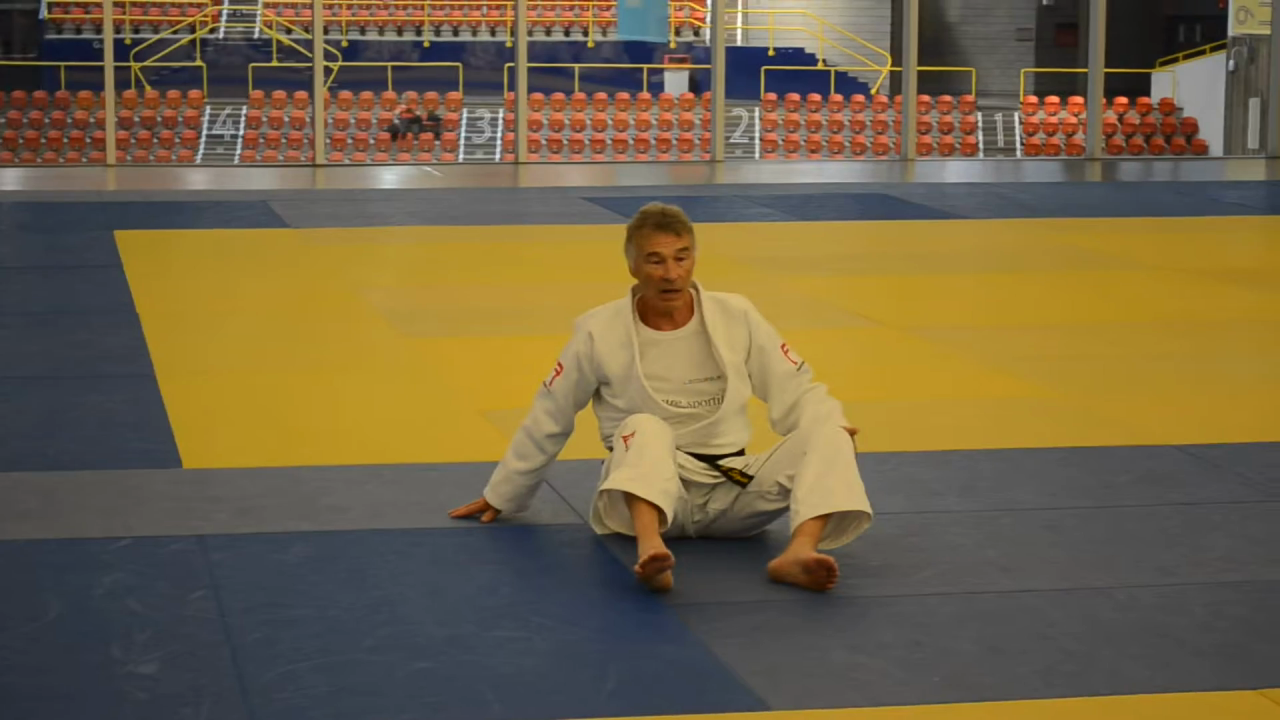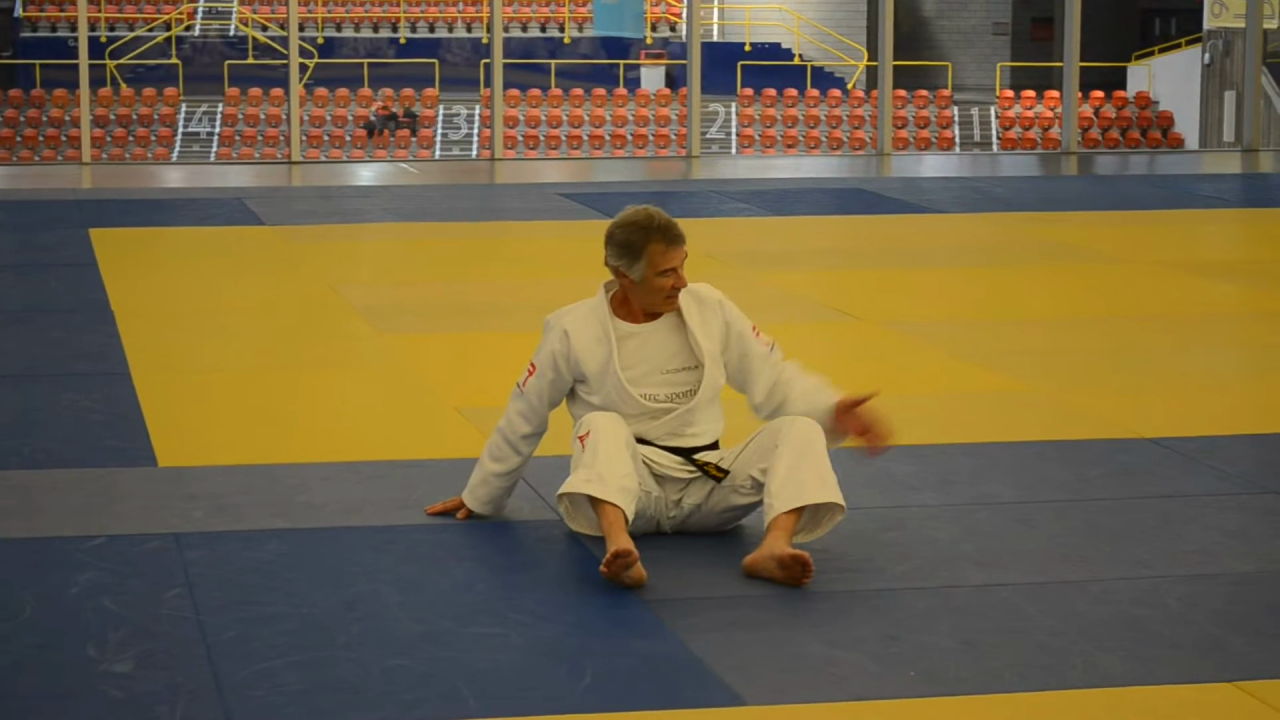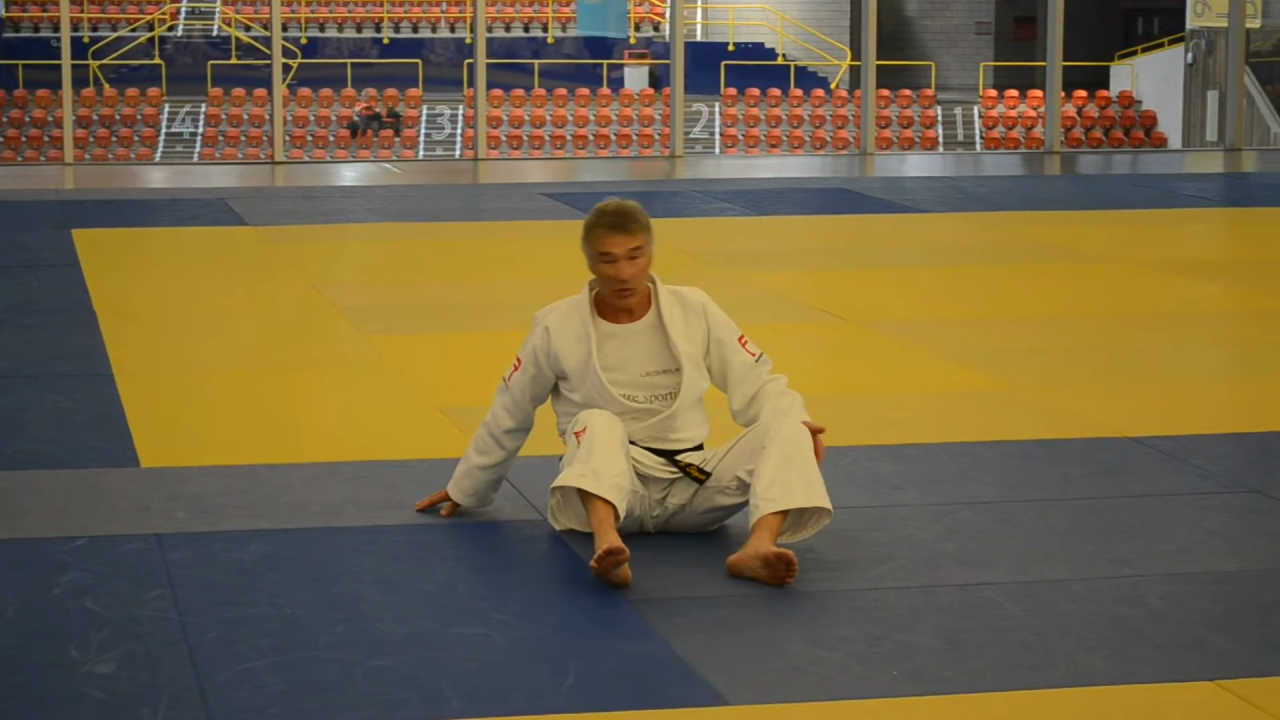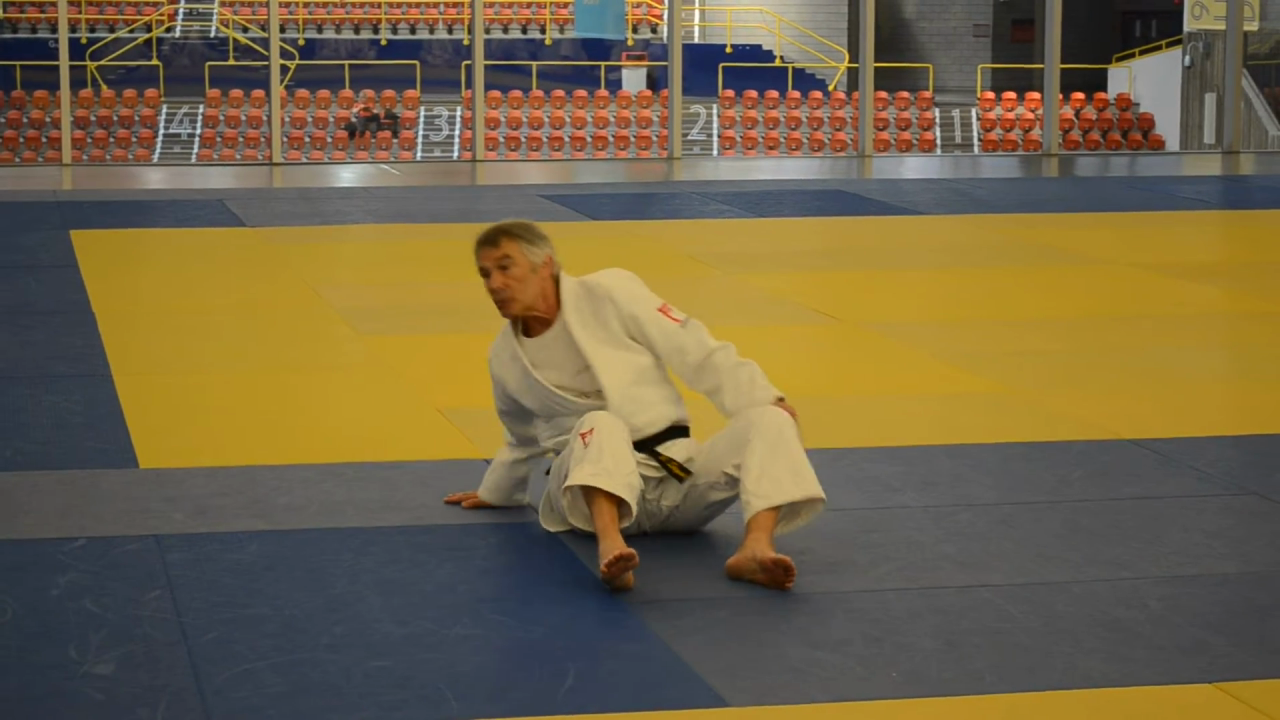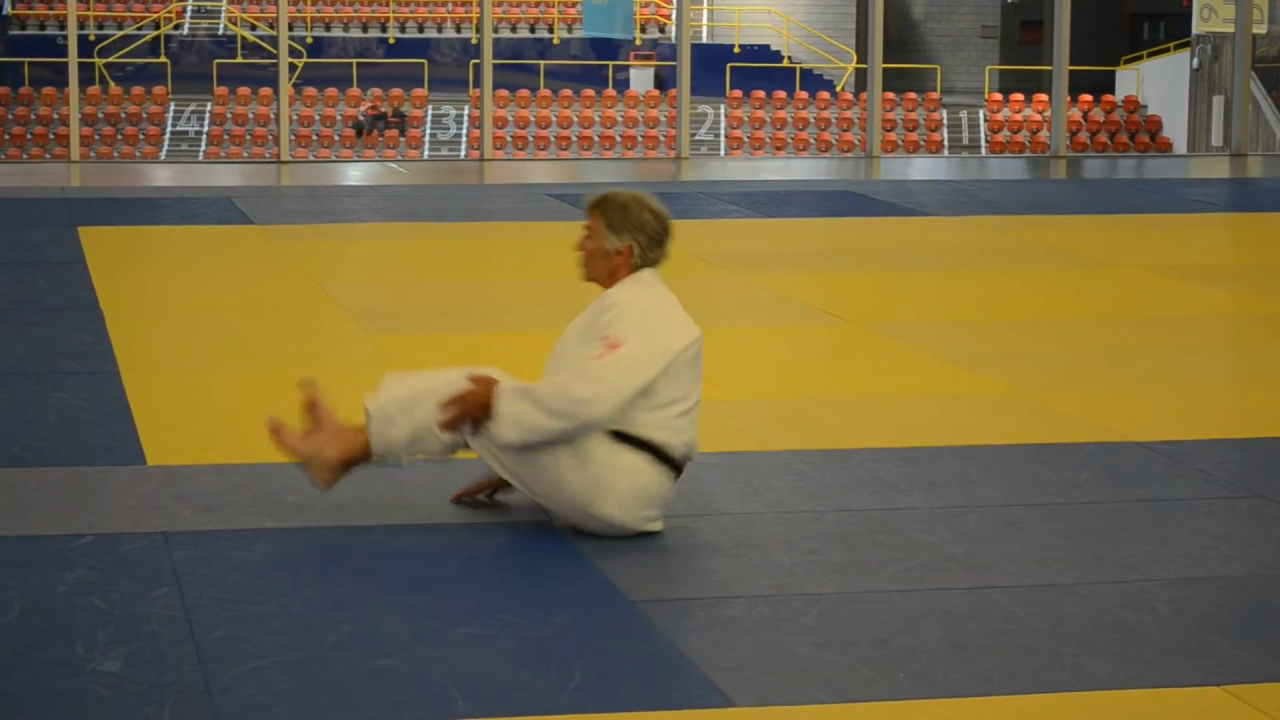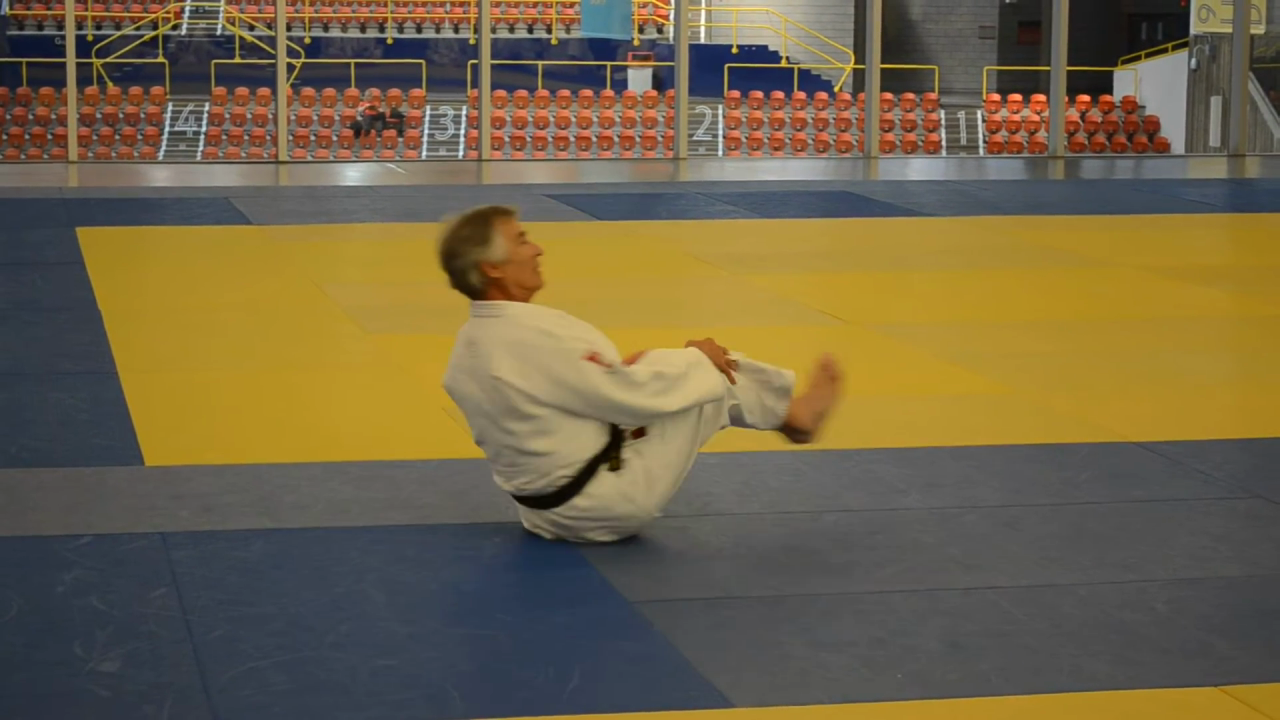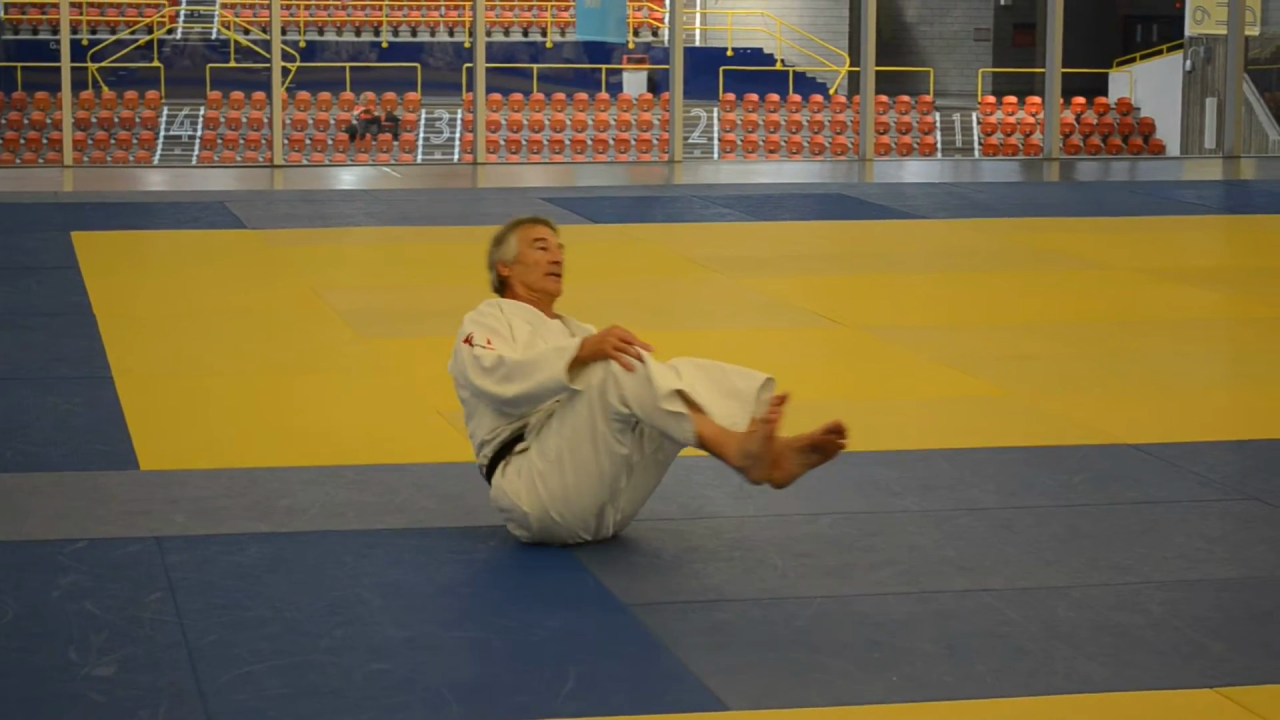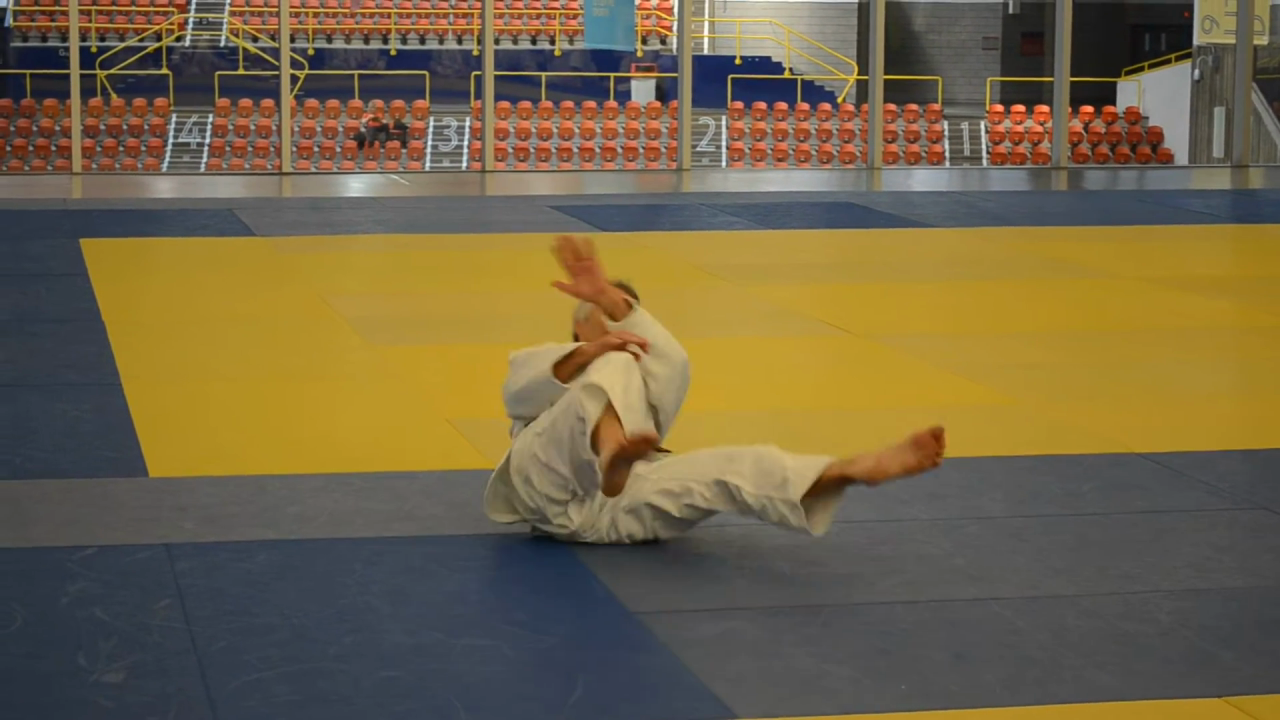
dt=0.5s
person 1, frame 1
left shoulder: (736, 317)
right shoulder: (598, 332)
left elbow: (796, 388)
right elbow: (548, 419)
left wrist: (835, 431)
right wrist: (500, 496)
left hip: (728, 489)
right hip: (644, 483)
left knee: (825, 440)
right knee: (645, 430)
left ankle: (798, 553)
right ankle: (650, 549)
person 1, frame 2
left shoulder: (709, 309)
right shoulder: (572, 329)
left elbow: (771, 375)
right elbow: (523, 419)
left wrist: (832, 408)
right wrist: (478, 497)
left hip: (706, 482)
right hip: (626, 484)
left knee: (798, 433)
right knee: (601, 428)
left ankle: (770, 550)
right ankle: (618, 549)
person 1, frame 3
left shoulder: (694, 309)
right shoulder: (557, 327)
left elbow: (756, 382)
right elbow: (509, 415)
left wrist: (797, 424)
right wrist: (464, 489)
left hip: (687, 484)
right hip: (608, 480)
left knee: (785, 436)
right knee: (596, 426)
left ankle: (757, 548)
right ankle: (606, 543)
person 1, frame 4
left shoulder: (611, 292)
right shoulder: (505, 358)
left elbow: (700, 352)
left wrist: (769, 402)
right wrist: (493, 493)
left hip: (676, 476)
right hip: (595, 490)
left knee: (766, 426)
right knee: (599, 427)
left ankle: (753, 553)
right ankle: (611, 550)
person 1, frame 5
left shoulder: (635, 306)
right shoulder: (638, 305)
left elbow: (586, 399)
left wrist: (500, 400)
right wrist: (512, 471)
left hip: (605, 479)
right hip: (623, 498)
left ankle: (344, 447)
person 1, frame 6
left shoulder: (470, 345)
right shoulder: (538, 336)
right elbow: (637, 396)
right wrist: (695, 358)
right hip: (603, 501)
left knee: (670, 366)
right knee: (707, 374)
left ankle: (794, 413)
right ankle: (799, 416)
person 1, frame 7
left shoulder: (576, 332)
right shoulder: (487, 321)
right elbow: (502, 382)
right wrist: (584, 351)
left hip: (603, 499)
right hip: (539, 493)
left knee: (681, 377)
right knee: (623, 371)
left ankle: (767, 448)
right ankle: (741, 453)
person 1, frame 8
left shoulder: (643, 419)
left elbow: (671, 366)
right elbow: (521, 386)
left wrist: (610, 301)
right wrist: (597, 350)
left hip: (609, 508)
right hip: (548, 484)
left knee: (739, 468)
right knee: (614, 371)
left ankle: (859, 469)
right ankle: (613, 452)
